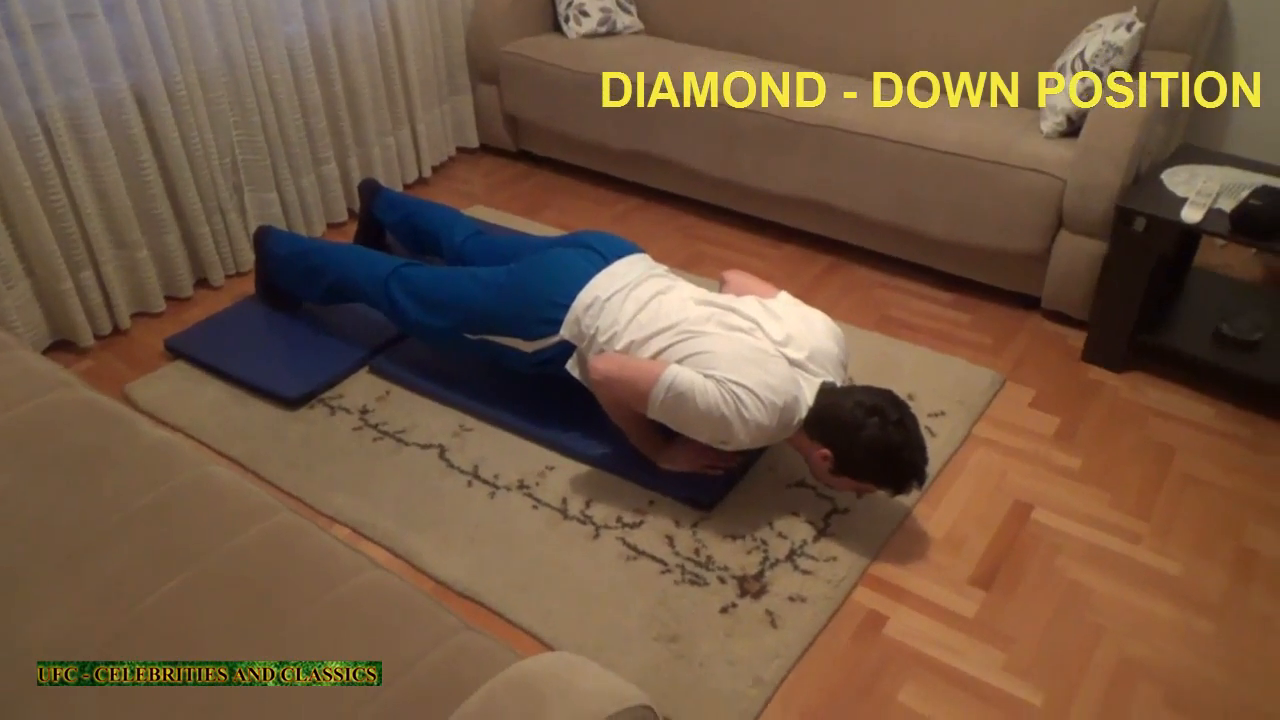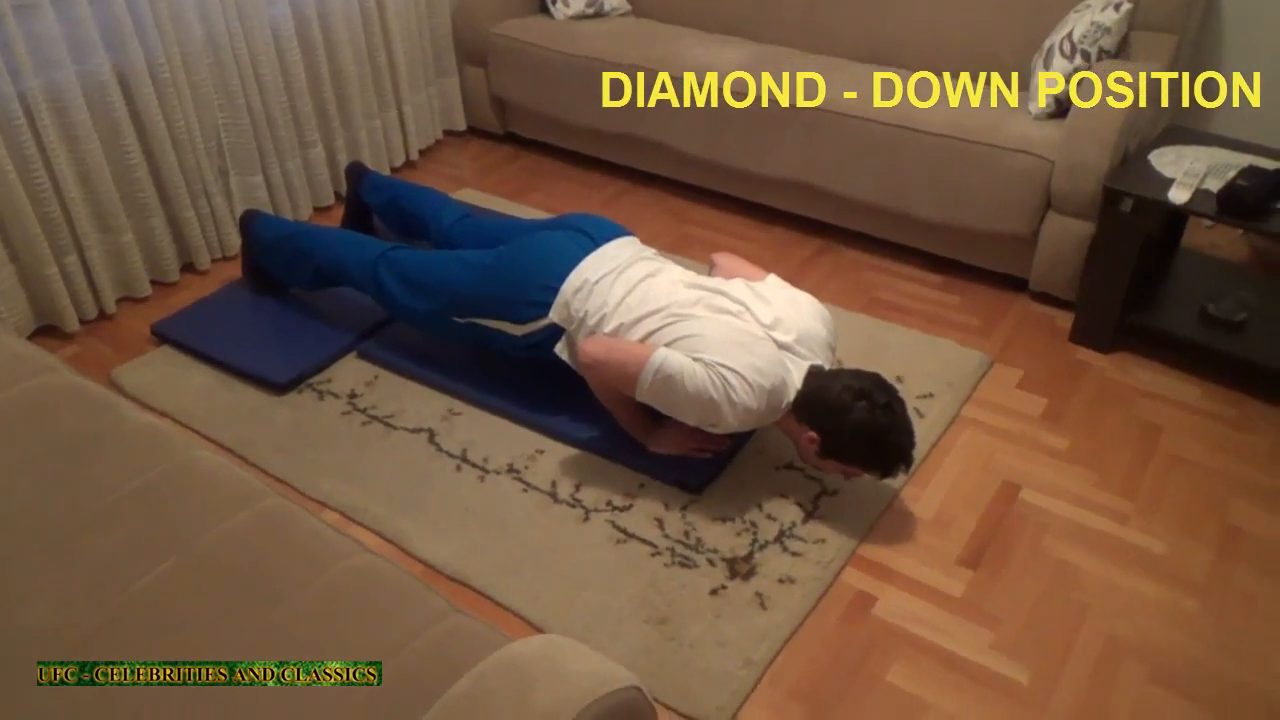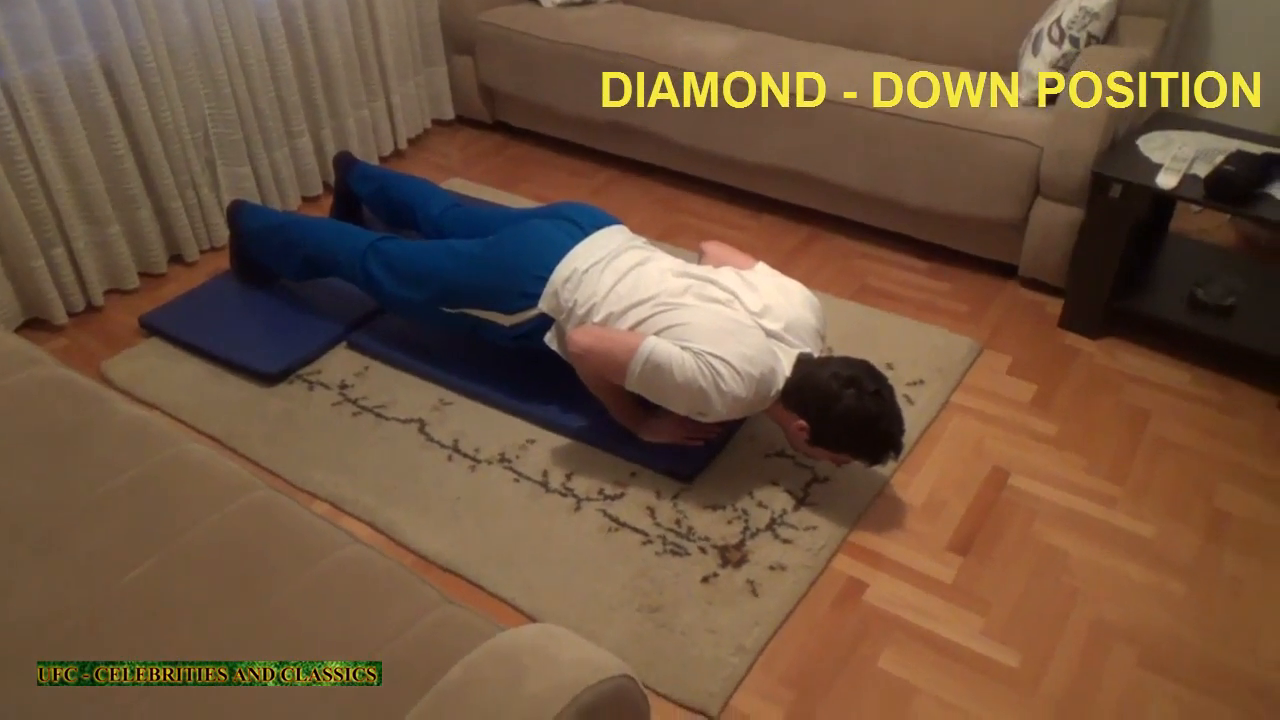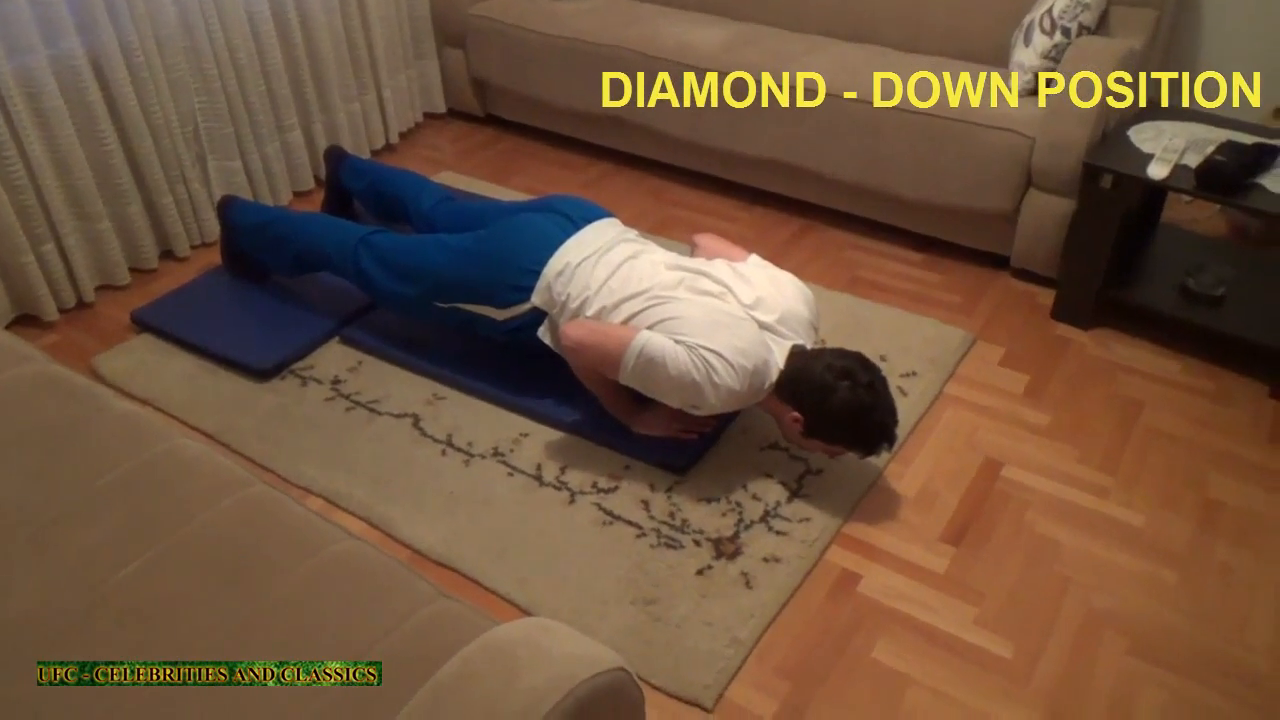
dt=0.3s
person 1, frame 1
left shoulder: (826, 341)
right shoulder: (746, 413)
left elbow: (736, 276)
right elbow: (606, 372)
right wrist: (661, 452)
left hip: (616, 265)
right hip: (562, 312)
left knee: (472, 246)
right knee: (413, 296)
left ankle: (383, 206)
right ankle: (282, 254)
person 1, frame 2
left shoulder: (815, 325)
right shoulder: (733, 397)
left elbow: (725, 260)
right elbow: (595, 355)
right wrist: (650, 434)
left hip: (604, 249)
right hip: (552, 293)
left knee: (462, 231)
right knee: (401, 279)
left ankle: (370, 189)
right ankle: (270, 238)
person 1, frame 3
left shoulder: (804, 312)
right shoulder: (723, 385)
left elbow: (714, 248)
right elbow: (585, 345)
right wrist: (641, 424)
left hip: (592, 237)
right hip: (541, 283)
left knee: (450, 219)
right knee: (389, 269)
left ankle: (358, 178)
right ankle: (257, 229)
person 1, frame 4
left shoulder: (797, 304)
right shoulder: (715, 378)
left elbow: (708, 240)
right elbow: (576, 337)
right wrist: (634, 416)
left hip: (586, 230)
right hip: (534, 276)
left knee: (440, 212)
right knee: (381, 262)
left ankle: (350, 172)
right ankle: (248, 224)
